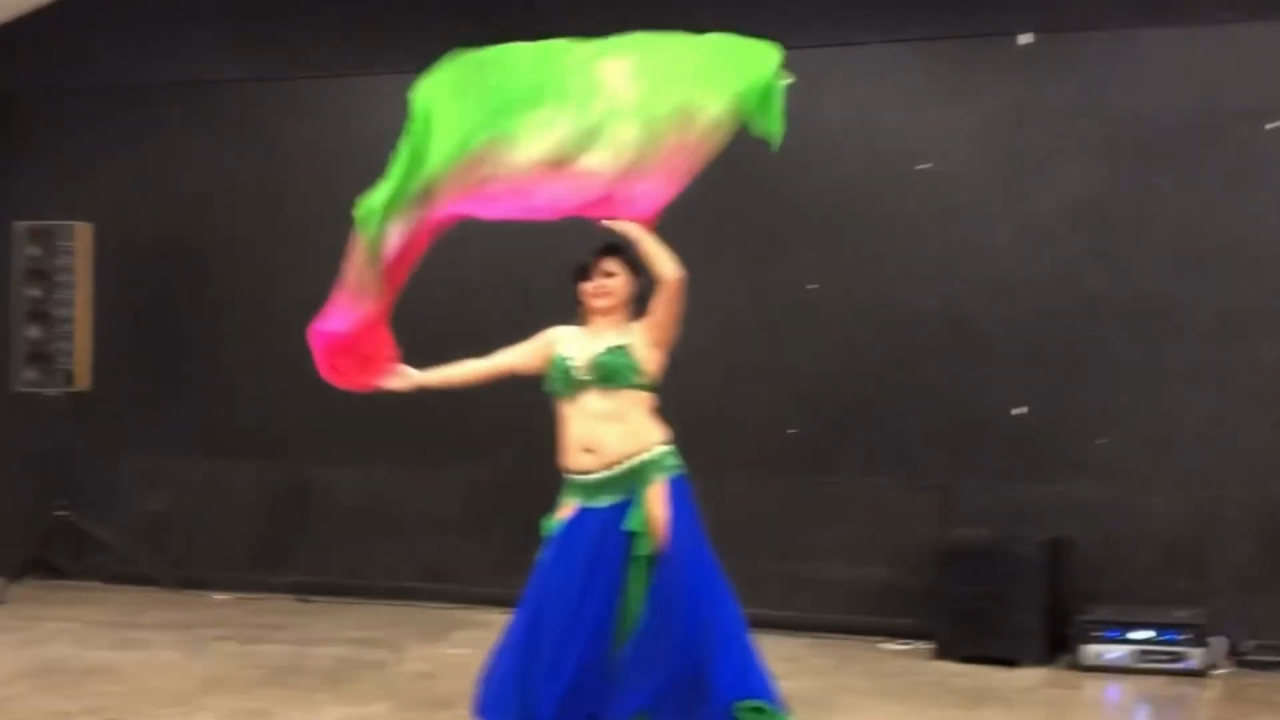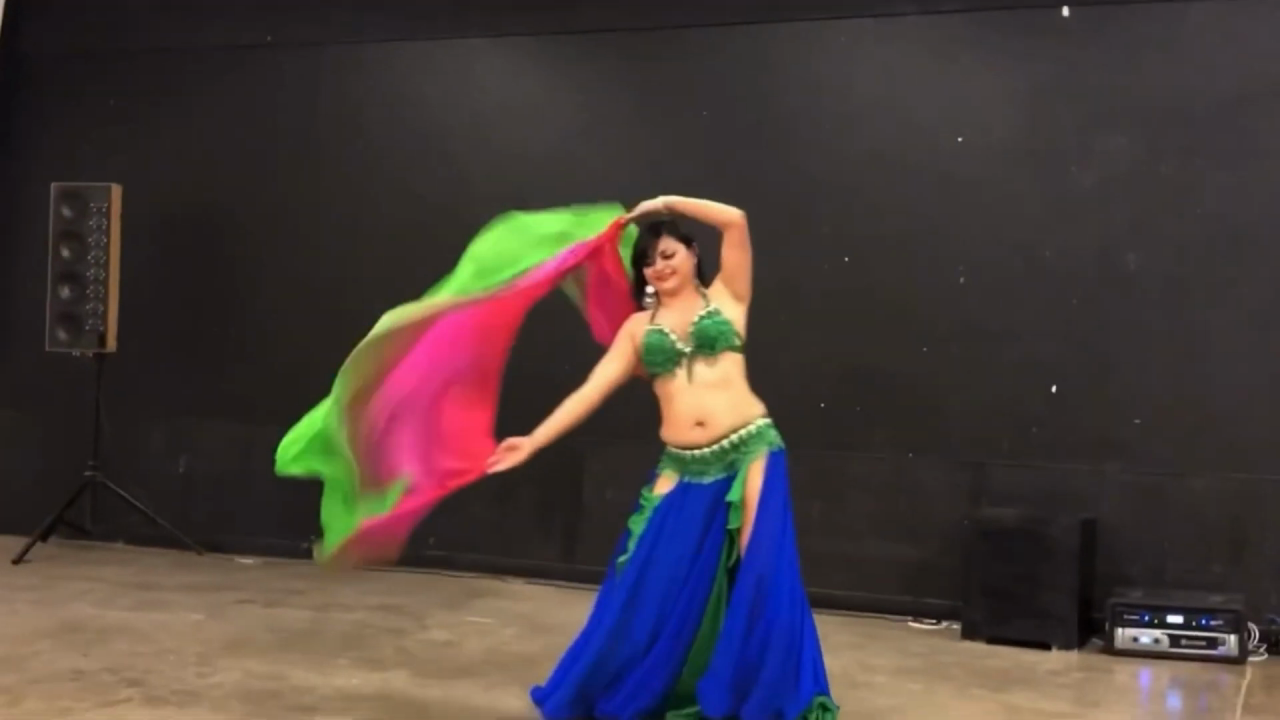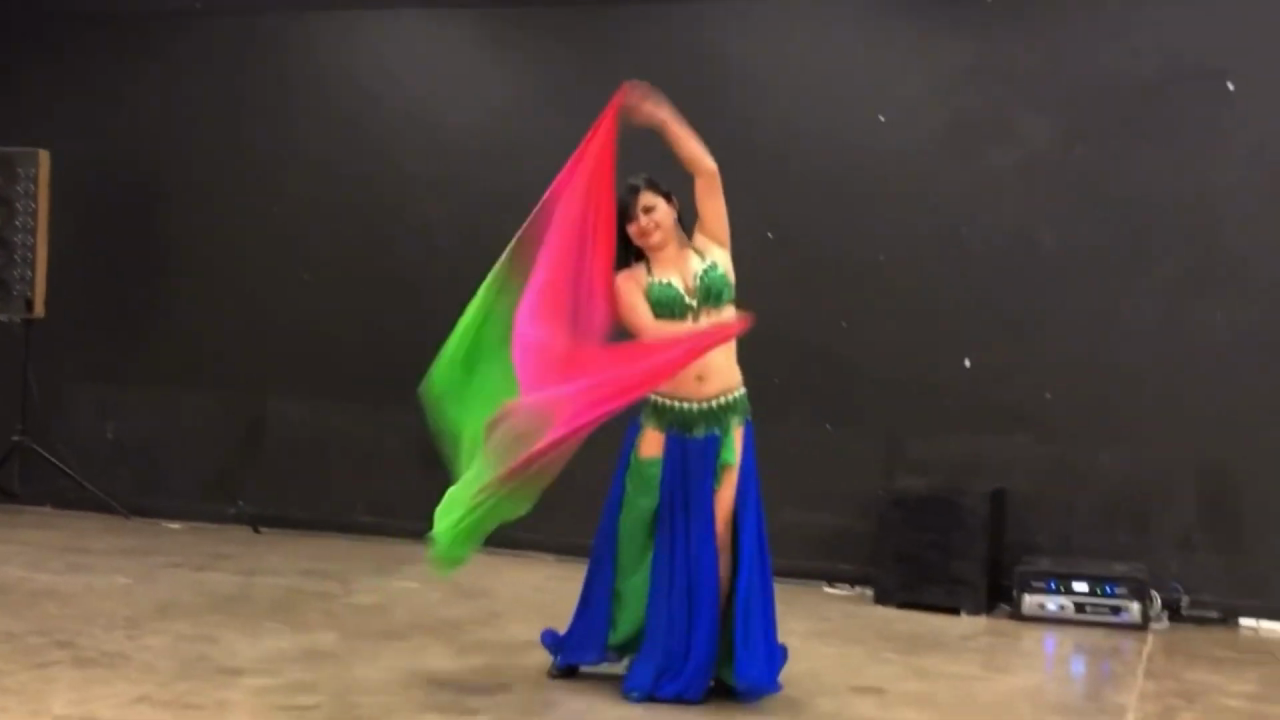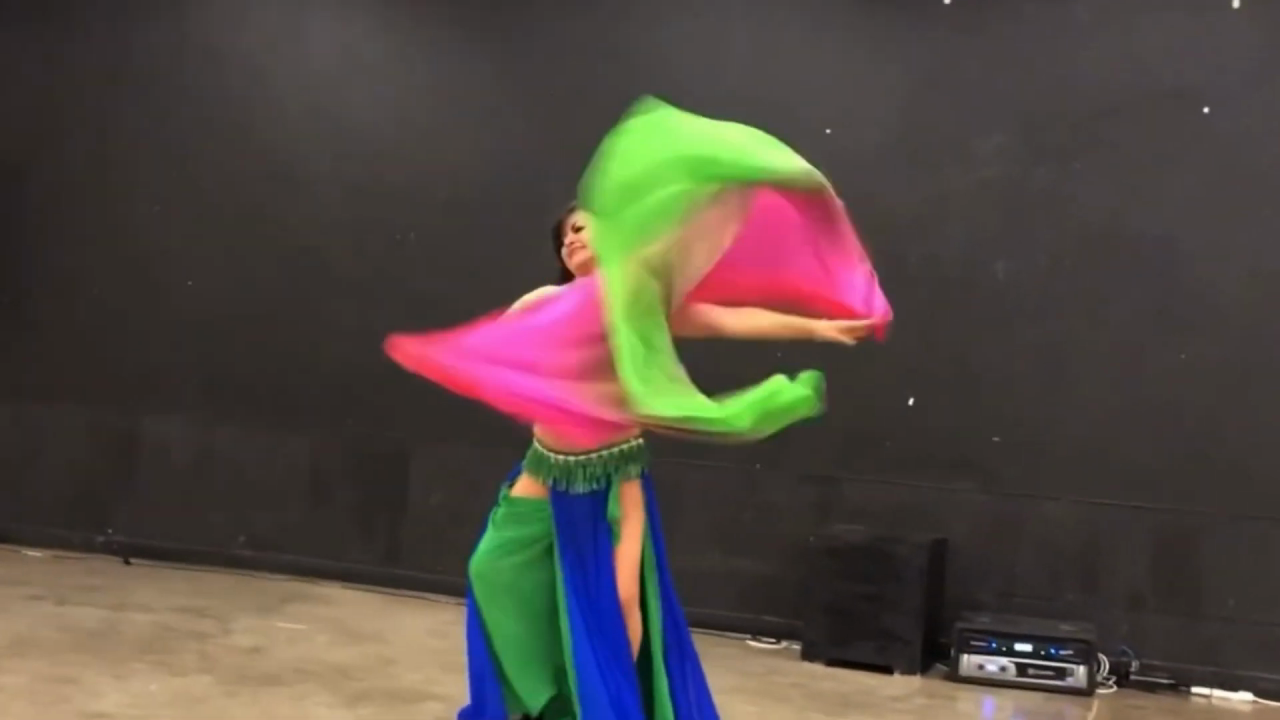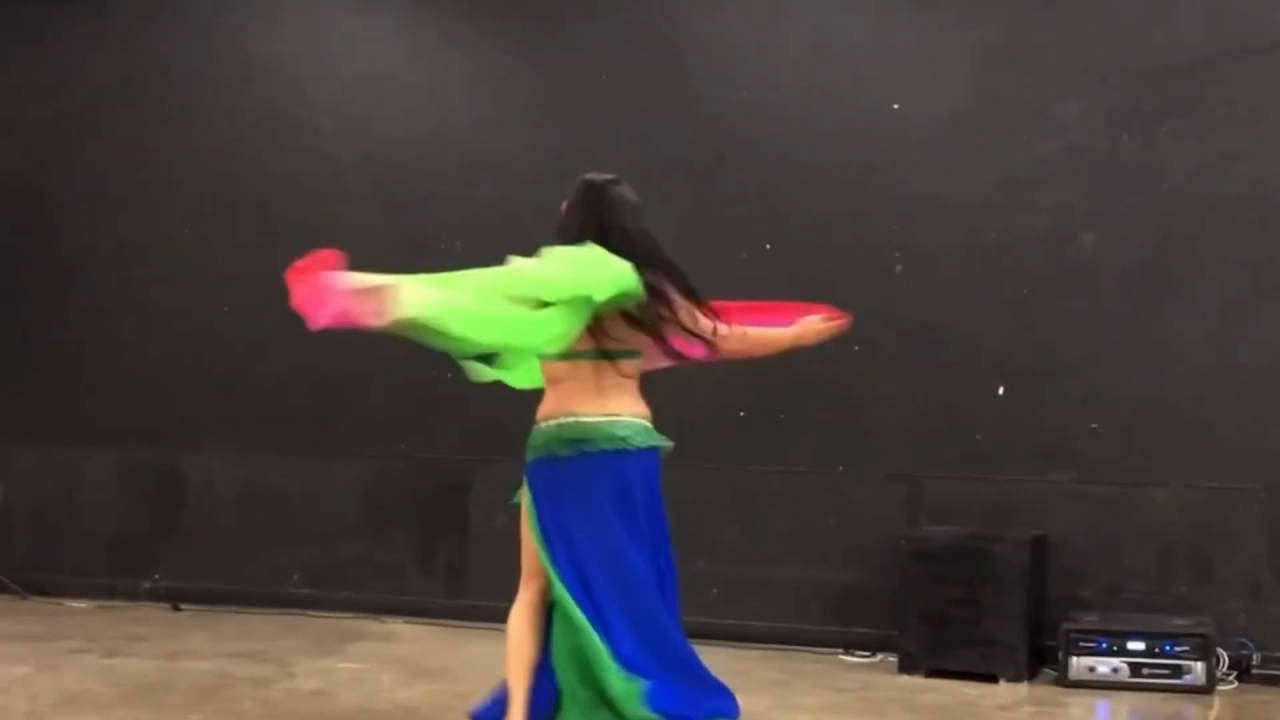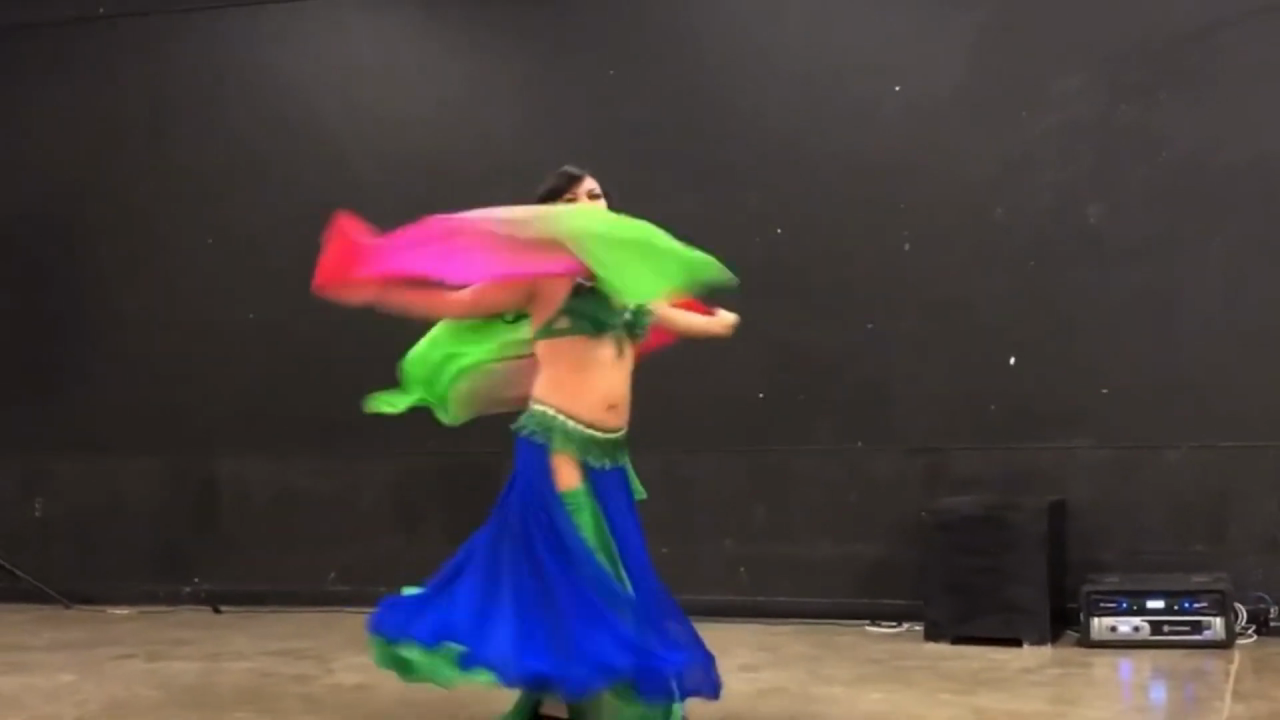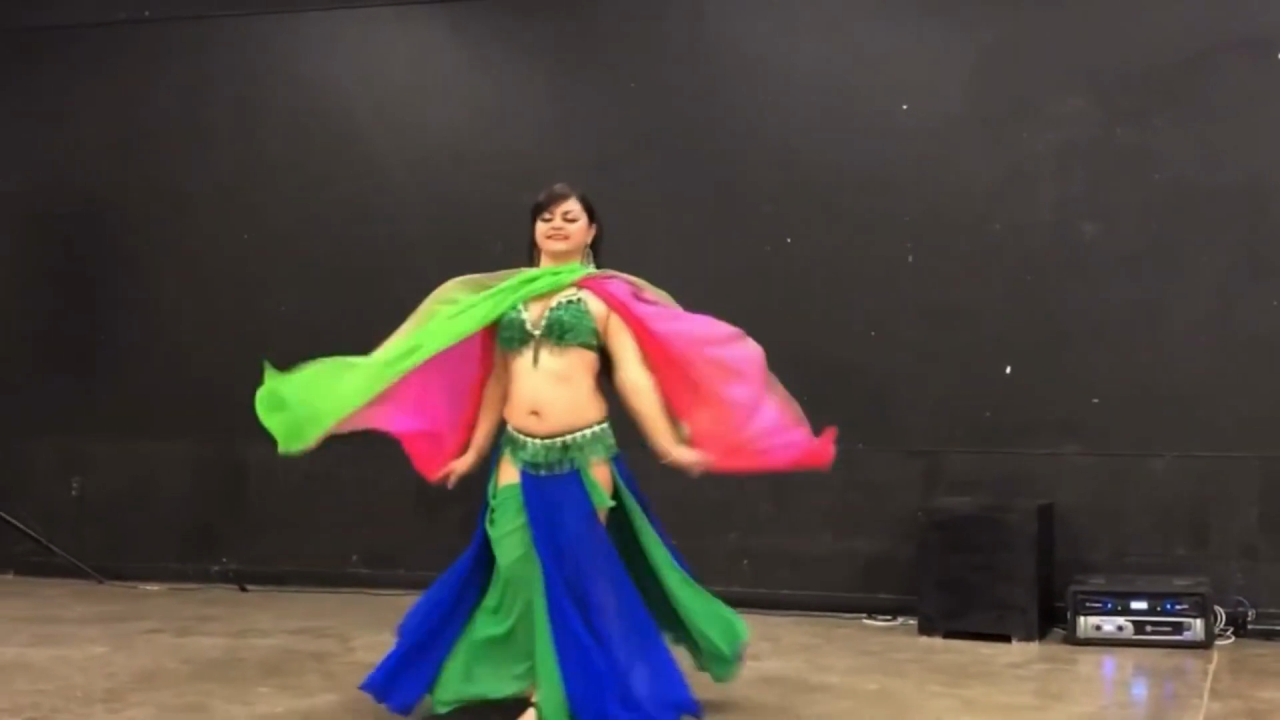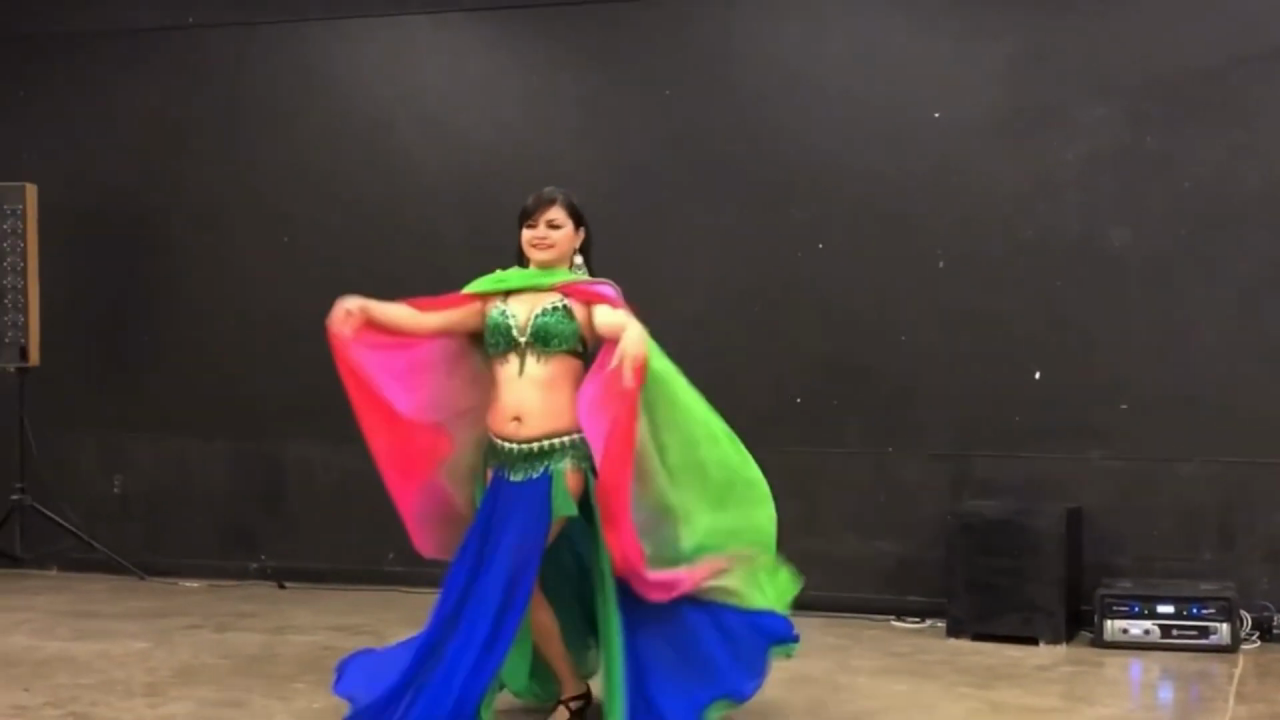
dt=0.5s
person 1, frame 1
left shoulder: (647, 336)
right shoulder: (560, 340)
left elbow: (672, 277)
right elbow: (491, 366)
left wrist: (630, 229)
right wrist: (421, 378)
left hip: (649, 476)
right hip: (584, 492)
left knee: (687, 588)
right knee: (558, 599)
person 1, frame 2
left shoulder: (726, 299)
right shoulder: (639, 326)
left elbow: (736, 221)
right elbow: (591, 390)
left wrist: (669, 203)
right wrist: (532, 441)
left hip: (748, 450)
right hip: (681, 466)
left knee: (761, 572)
right knee: (648, 574)
person 1, frame 3
left shoulder: (710, 248)
right shoulder: (630, 280)
left elbow: (707, 171)
right elbow: (647, 328)
left wrist: (659, 116)
right wrist: (695, 334)
left hip: (725, 414)
right hip: (664, 417)
left knee: (717, 537)
right knee: (645, 531)
left ankle: (716, 652)
right ankle: (628, 649)
person 1, frame 4
left shoulder: (650, 301)
right shoulder: (540, 303)
left elbow: (735, 321)
right elbow: (470, 347)
left wrist: (815, 327)
left hip: (613, 470)
right hip: (548, 468)
left knee: (622, 597)
right knee: (500, 574)
person 1, frame 5
left shoulder: (549, 285)
right shoulder: (649, 291)
right elbow: (718, 339)
right wrist: (797, 332)
left hip: (562, 452)
right hip: (632, 449)
left knee: (538, 590)
right knee: (628, 590)
person 1, frame 6
right shoulder: (538, 274)
left elbow: (666, 315)
right elbow: (467, 303)
left wrist: (717, 323)
right wrist: (400, 293)
left hip: (606, 452)
right hip: (554, 443)
left knee: (610, 576)
right knee: (568, 572)
person 1, frame 7
left shoulder: (604, 295)
right shoulder: (502, 294)
left elbow: (633, 372)
right elbow: (496, 377)
left wrist: (670, 442)
right wrist: (472, 449)
left hip: (580, 451)
right hip: (518, 454)
left knee: (584, 573)
right knee: (515, 570)
person 1, frame 8
left shoulder: (591, 296)
right shoulder: (495, 297)
left elbow: (623, 325)
right elbow: (425, 320)
left wrist: (634, 336)
right wrist: (368, 310)
left hip: (561, 455)
right hip: (505, 460)
left knee: (505, 579)
right knee: (525, 580)
